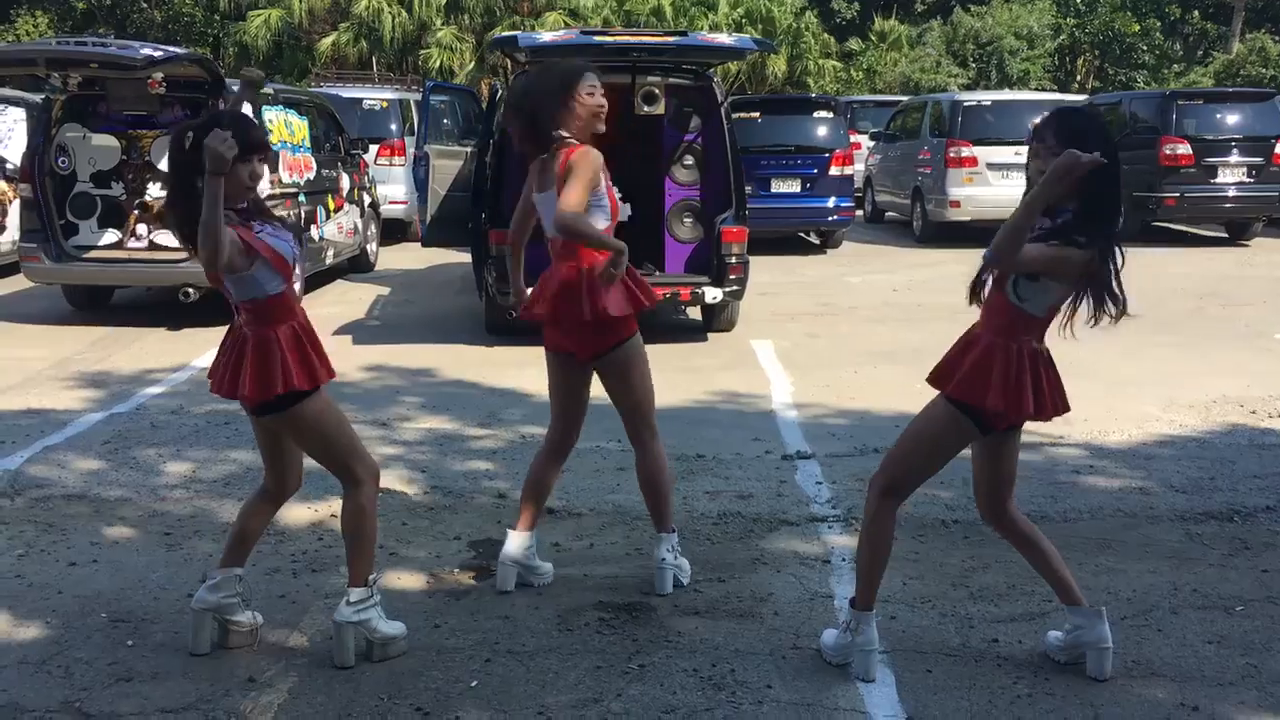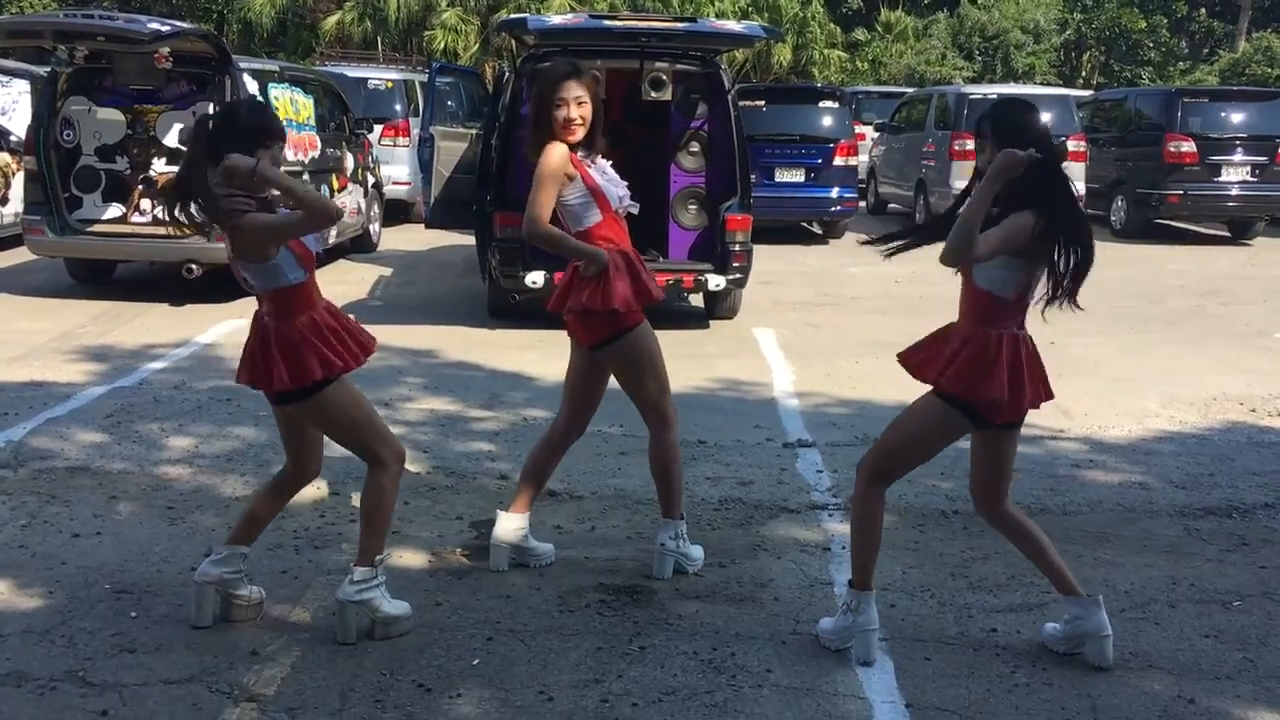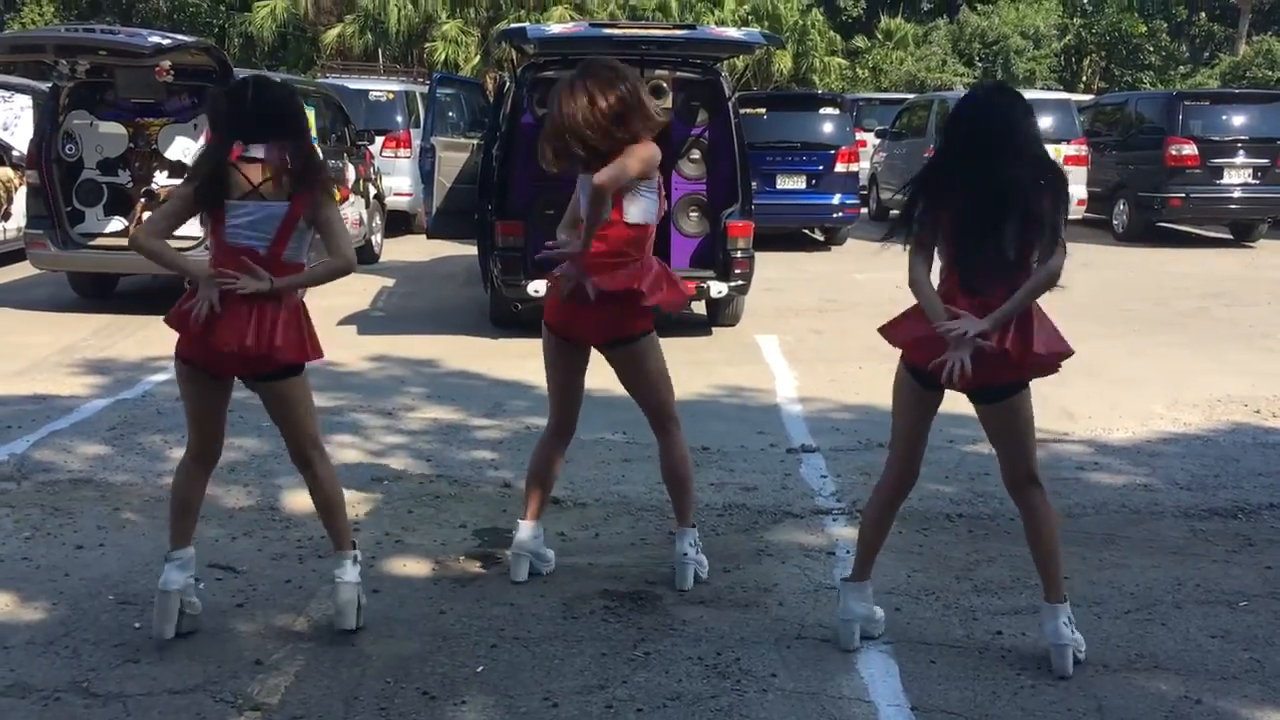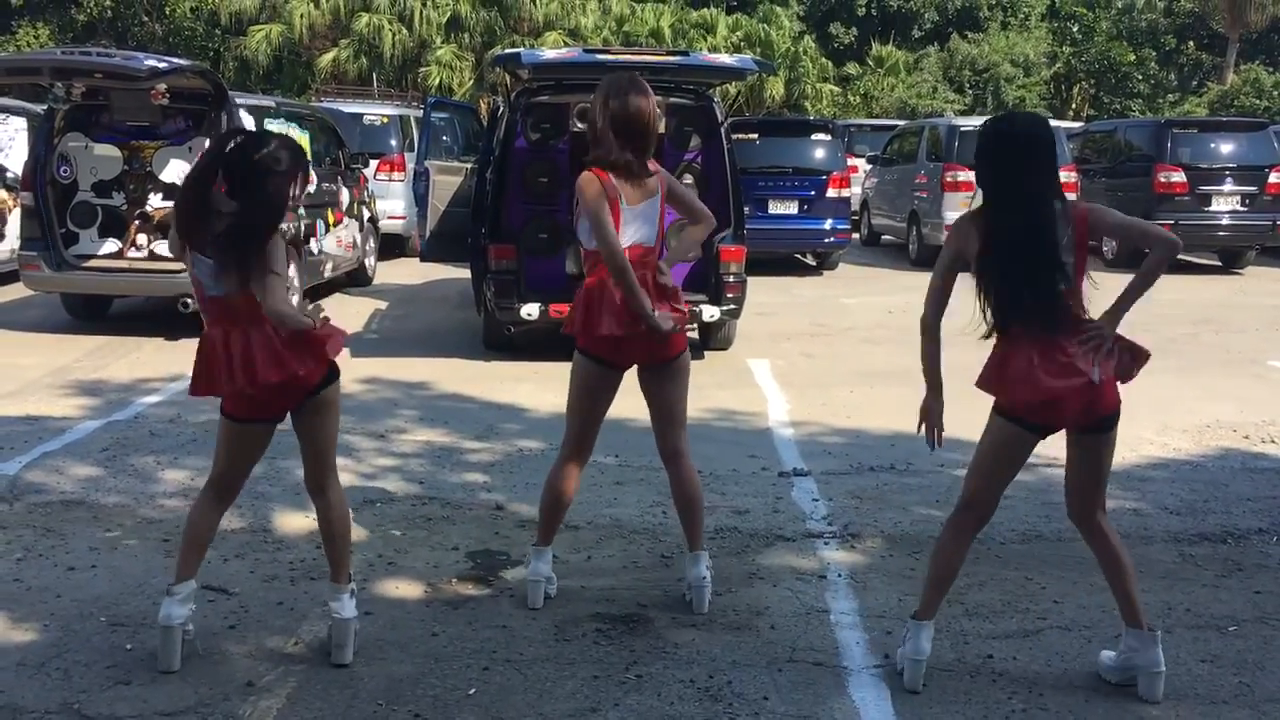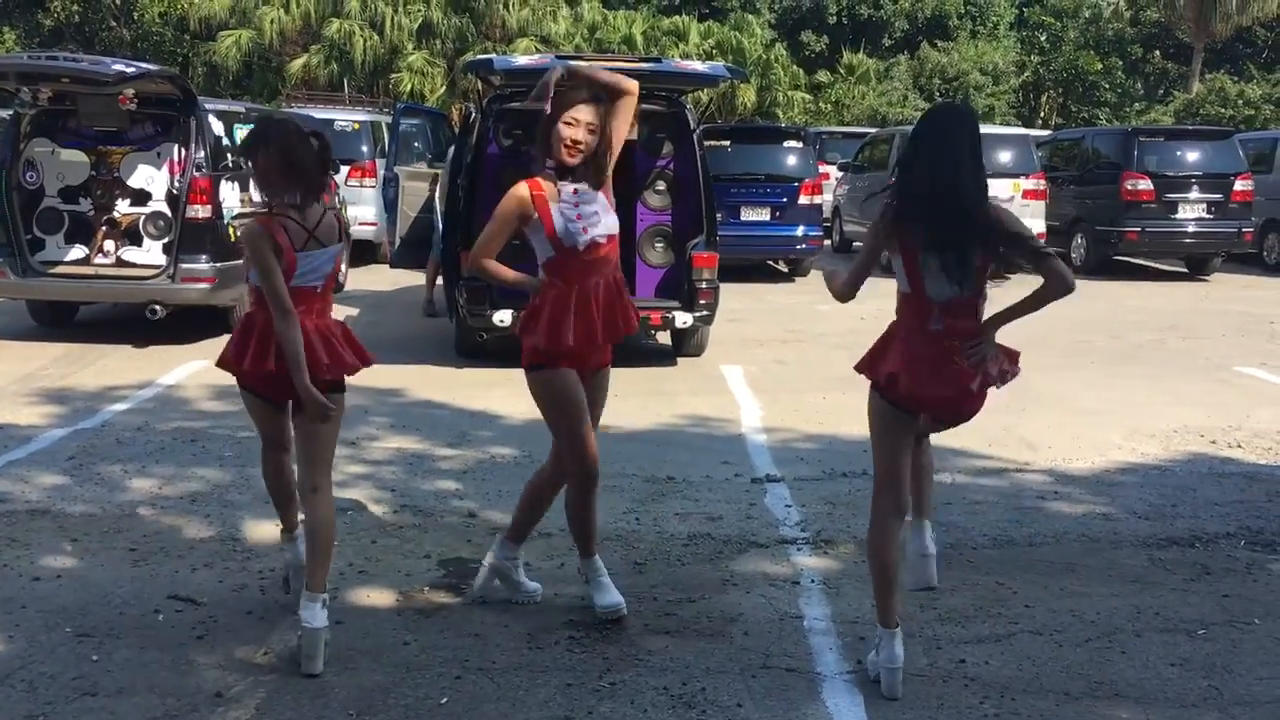
dt=1s
person 1, frame 1
left shoulder: (1079, 245)
right shoulder: (1055, 221)
left elbow: (1005, 261)
left wrist: (1041, 193)
left hip: (994, 374)
right hip: (1000, 373)
left knee: (886, 489)
right knee: (998, 509)
left ankle: (859, 632)
right ankle: (1085, 623)
person 1, frame 2
left shoulder: (1029, 220)
right shoulder: (1021, 216)
left elbow: (962, 253)
left wrist: (990, 182)
left hip: (981, 369)
right hip: (1004, 371)
left knee: (872, 473)
right knee: (993, 502)
left ankle: (858, 614)
right ankle: (1083, 612)
person 1, frame 3
left shoulder: (938, 192)
right shoulder: (1041, 189)
left elbow: (919, 273)
right elbow: (1050, 267)
left wrist: (946, 327)
right wrist: (987, 322)
left hip: (937, 342)
right hip: (1003, 348)
left knee: (899, 472)
right knee: (1026, 484)
left ankle: (856, 593)
right ankle: (1058, 616)
person 1, frame 4
left shoulder: (976, 228)
right shoulder: (1079, 218)
left elbow: (931, 314)
right elbow: (1166, 247)
left wrist: (934, 388)
right wrist: (1114, 315)
left hip: (1031, 388)
right hip: (1092, 379)
left knee: (970, 512)
right knee: (1089, 517)
left ankle: (919, 635)
right ankle: (1142, 645)
person 1, frame 5
left shoulder: (898, 216)
right shoulder: (992, 218)
left elbow: (844, 288)
right elbow: (1061, 282)
left wrist: (829, 272)
right wrist: (995, 322)
left hip: (905, 362)
right hip: (965, 367)
left knee: (887, 503)
right knee: (912, 459)
left ankle: (890, 642)
right ankle: (923, 537)
person 2, frame 1
left shoulder: (246, 207)
right shoulder: (225, 233)
right elbow: (221, 263)
left wrist: (242, 115)
right wrist: (214, 174)
left hip: (273, 358)
right hip: (276, 364)
left knee: (281, 481)
right knee: (361, 475)
left ankle: (220, 595)
right ankle: (358, 608)
person 2, frame 2
left shoulder: (252, 208)
right shoulder: (247, 225)
right elbow: (326, 215)
right wrist: (263, 174)
left hip: (293, 346)
right hip: (300, 352)
left knee: (300, 467)
right knee: (387, 457)
left ankle: (223, 568)
right ankle: (364, 585)
person 2, frame 3
left shoulder: (208, 180)
right shoulder: (308, 189)
left elbow: (144, 236)
right elbow: (343, 259)
left wrist: (198, 275)
right wrist: (279, 285)
left hip: (207, 324)
right hip: (272, 328)
left knee: (201, 454)
right knee: (310, 455)
left ankle: (177, 574)
right ankle: (348, 570)
person 2, frame 4
left shoulder: (191, 212)
right shoulder: (259, 233)
right elbow: (273, 309)
right wrist: (311, 323)
left hip: (238, 368)
right hip: (295, 359)
left knee: (219, 488)
right knee: (324, 483)
left ankle: (178, 600)
right ankle: (342, 599)
person 2, frame 5
left shoulder: (259, 231)
right shoulder: (332, 218)
left elbow: (280, 309)
left wrist: (299, 383)
left hip: (268, 354)
right hip: (324, 348)
left knee: (275, 449)
right knee: (316, 482)
left ankle: (294, 547)
right ankle: (314, 608)
person 3, frame 1
left shoulder: (544, 160)
right shoulder: (586, 158)
left elbow: (518, 234)
right elbow: (569, 221)
left wrist: (518, 284)
right wrist: (615, 246)
left hip: (560, 305)
right hip: (597, 303)
left knee: (560, 437)
right knee: (645, 434)
left ankle: (519, 549)
right ankle: (667, 553)
person 3, frame 2
left shoulder: (583, 157)
right shoulder: (555, 154)
right elbow: (535, 226)
right wrist: (594, 254)
left hip: (596, 299)
right hip: (605, 297)
left knee: (568, 424)
right knee: (661, 419)
left ankle: (511, 529)
right ankle: (672, 539)
person 3, frame 3
left shoulder: (584, 158)
right shoulder: (643, 151)
left elbow: (566, 233)
right elbow: (604, 183)
left wrist: (580, 250)
right wrist: (585, 246)
left hip: (568, 302)
right hip: (621, 304)
left knee: (559, 427)
right knee: (667, 426)
left ankle: (528, 535)
right ankle: (687, 544)
person 3, frame 4
left shoulder: (591, 181)
right shoulder: (656, 174)
left elbow: (615, 257)
right elbow: (703, 219)
left wrist: (644, 318)
right wrist: (667, 264)
left hip: (607, 322)
right hip: (661, 313)
left knee: (574, 451)
right knee: (675, 451)
left ankle: (539, 563)
right ankle: (698, 567)
person 3, frame 5
left shoulder: (601, 177)
right shoulder: (526, 193)
left elbow: (626, 90)
right elbow: (479, 260)
left wrist: (570, 72)
right wrist: (533, 284)
left hip: (598, 335)
right hip: (553, 336)
left knee: (565, 462)
right knee: (582, 463)
left ankle: (503, 562)
right ankle: (592, 571)
